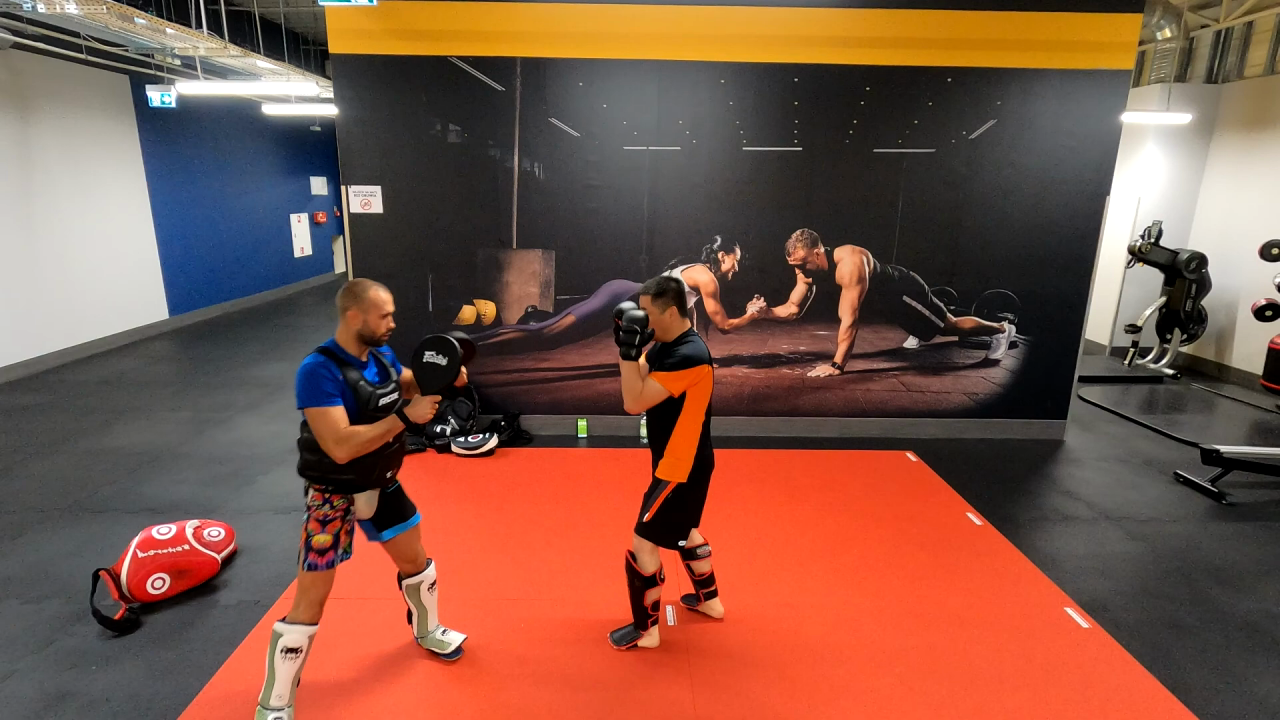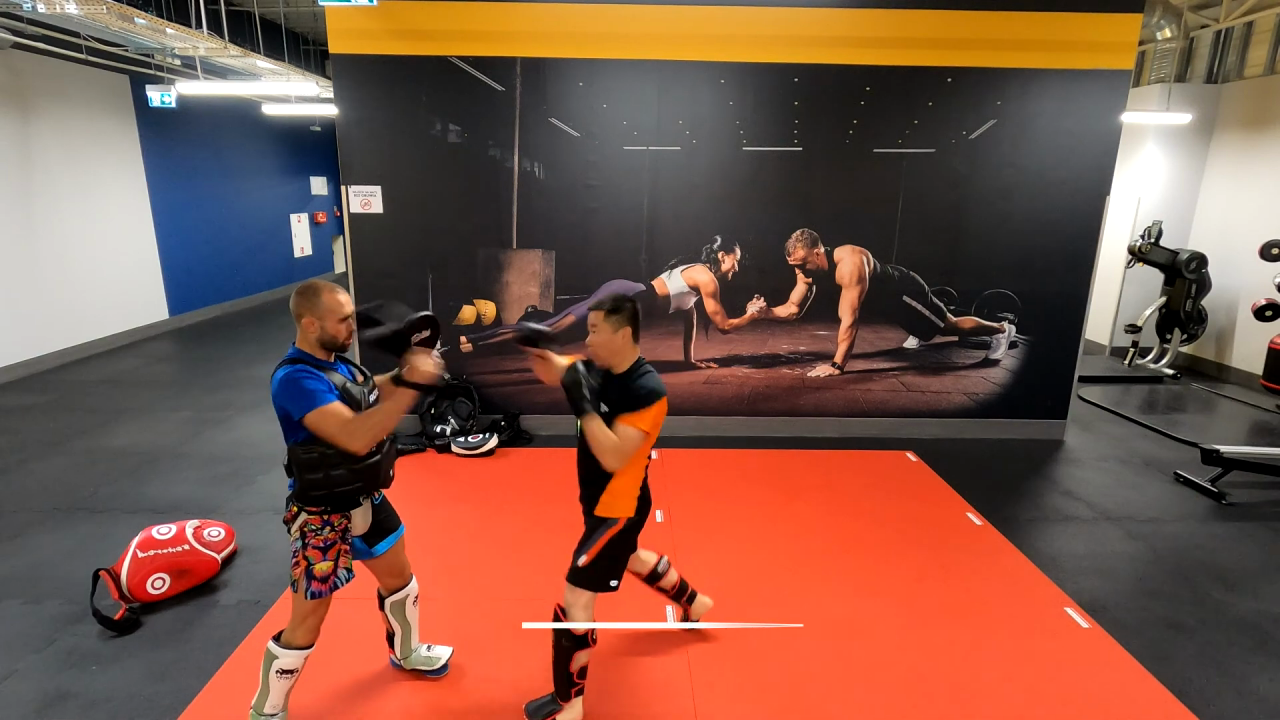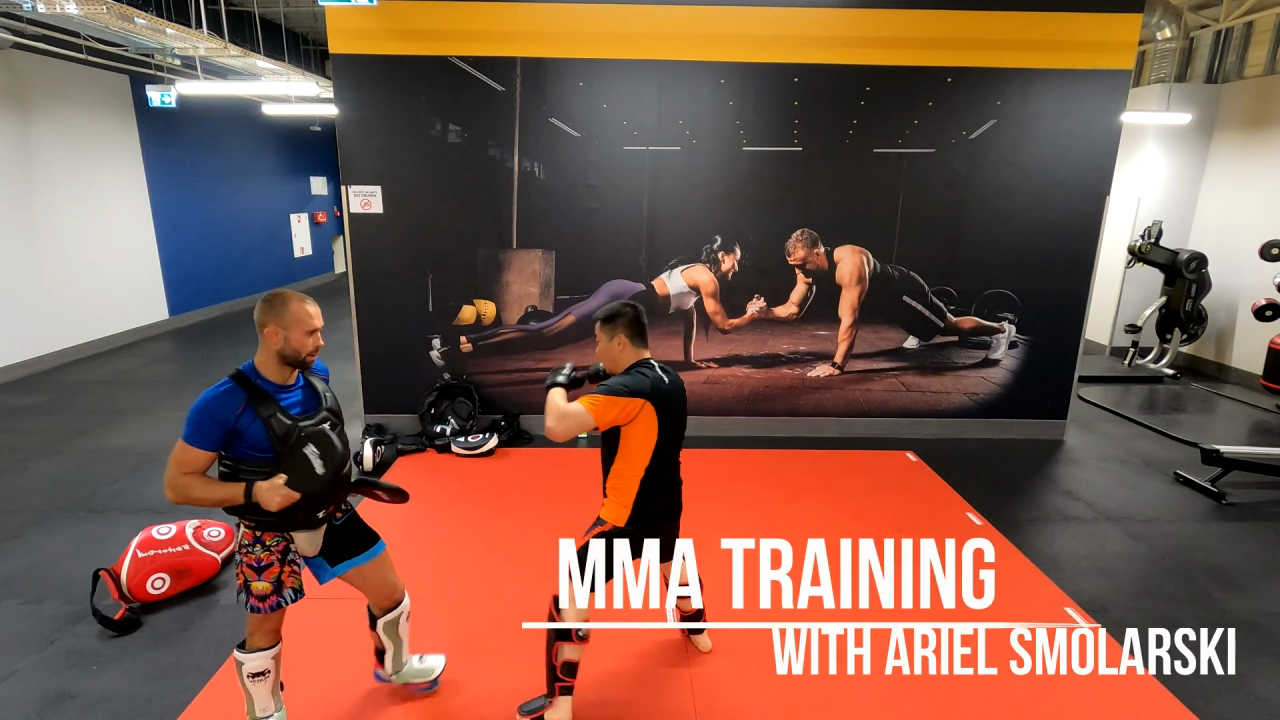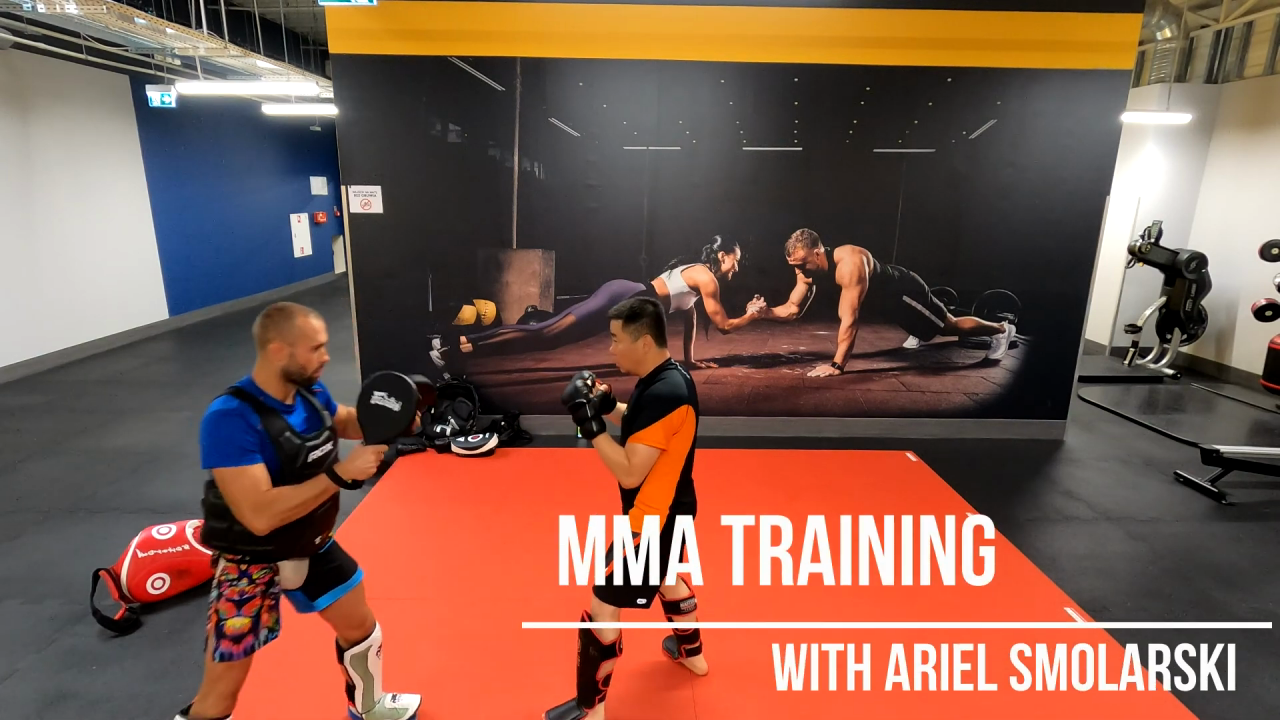
dt=0.7s
person 1, frame 1
left shoulder: (379, 353)
right shoulder: (318, 371)
left elbow: (409, 387)
right elbow: (341, 446)
right wrist: (406, 417)
left hip: (380, 485)
right hip: (332, 497)
left knee: (416, 560)
right knee: (310, 601)
left ankle: (427, 629)
person 1, frame 2
left shoulder: (336, 357)
right shoulder: (295, 379)
left elbow: (369, 394)
right elbow: (358, 438)
left wrist: (402, 375)
right wrist: (415, 384)
left hip: (365, 499)
right hip: (322, 517)
left knee: (398, 576)
right knee: (305, 627)
left ankle: (406, 651)
person 1, frame 3
left shoulder: (315, 375)
right shoulder: (223, 403)
right elbow: (177, 485)
left wrist: (345, 472)
right wrist: (253, 491)
left hip: (330, 515)
right hip: (270, 534)
left knee: (389, 591)
right knee: (264, 633)
left ankle: (395, 665)
person 1, frame 4
left shoulder: (309, 391)
right shoulder: (229, 418)
left elbow: (346, 423)
right elbow: (260, 516)
right wrist: (341, 475)
left hip: (310, 548)
right hip: (250, 567)
left knee: (360, 626)
person 2, frame 1
left shoulder: (688, 355)
right shoulder: (666, 344)
left elbow: (633, 402)
right elbow: (637, 376)
left wrist: (629, 348)
right wrist: (628, 340)
left hip: (680, 469)
right hip: (686, 464)
left knee: (643, 546)
right knee: (684, 530)
left ankle: (646, 629)
right ankle: (708, 598)
person 2, frame 2
left shoulder: (647, 390)
right shoulder: (598, 367)
left elbow: (614, 460)
right elbow: (553, 373)
left wrist: (586, 409)
right wrist: (538, 348)
left hip: (617, 507)
right hip: (608, 502)
left knee: (575, 597)
right knee: (630, 558)
right ankle: (692, 603)
person 2, frame 3
left shoulder: (627, 387)
right shoulder: (669, 379)
left elbow: (556, 428)
left wrist: (558, 384)
left hip: (626, 516)
right hip: (666, 507)
left knee: (571, 597)
right knee: (670, 562)
right ankle: (697, 631)
person 2, frame 4
left shoulder: (664, 394)
right shoulder: (667, 377)
left elbow: (629, 474)
right elbow: (639, 424)
left wrist: (591, 423)
right wrist: (608, 404)
left hip: (654, 519)
right hip: (670, 511)
left knee: (603, 608)
right knee: (665, 577)
right ankle: (691, 651)
person 3, frame 1
left shoulder: (697, 272)
right shoulder: (707, 278)
left elbow: (688, 313)
right elbow: (724, 324)
right wrist: (752, 314)
left hip: (622, 296)
right hip: (622, 300)
left knee: (546, 332)
right knee: (547, 335)
person 3, frame 2
left shoulder: (694, 272)
right shoulder: (708, 278)
left elbow: (690, 315)
right elbow: (724, 325)
left wrist: (691, 360)
right wrist: (752, 314)
left hip: (622, 296)
left knee: (546, 332)
left ankle: (467, 341)
right ankle: (467, 345)
person 3, frame 3
left shoulder: (695, 272)
right shoulder: (707, 278)
left elbow: (690, 315)
right elbow: (724, 325)
left wrist: (691, 358)
right wrist: (752, 314)
left hip: (621, 297)
right hip: (622, 300)
left knee: (545, 334)
right knee: (545, 336)
left ankle: (460, 342)
right ankle: (457, 348)
person 3, frame 4
left shoulder: (694, 271)
right shoulder: (706, 278)
left elbow: (689, 317)
right elbow: (724, 325)
left wrist: (690, 359)
right wrist: (751, 314)
left hip: (621, 295)
right hip: (623, 299)
left knee: (545, 332)
right knee: (546, 336)
left ankle: (460, 343)
right ankle: (459, 347)
person 4, frame 1
left shoulder: (850, 264)
right shoulder: (809, 268)
left elbow: (850, 319)
right elbow: (793, 309)
left wrist: (837, 365)
right wrist: (765, 312)
left hip: (904, 290)
right hip: (886, 293)
left knee: (949, 326)
left ankle: (1000, 330)
right ankle: (919, 334)
person 4, frame 2
left shoulder: (849, 263)
right shoulder: (808, 269)
left elbow: (849, 319)
right elbow: (793, 309)
left wrist: (837, 365)
right wrist: (765, 312)
left hip: (904, 290)
right hip: (886, 292)
left knee: (949, 326)
left ankle: (1001, 330)
right ankle: (919, 333)
person 4, frame 3
left shoulder: (849, 264)
right shoulder: (808, 268)
left elbow: (849, 319)
right elbow: (793, 309)
left wrist: (837, 365)
right wrist: (764, 312)
left hip: (903, 290)
right hip: (886, 293)
left knee: (949, 326)
left ankle: (1001, 330)
right ankle: (919, 333)
person 4, frame 4
left shoulder: (850, 264)
right shoulder: (808, 267)
left elbow: (849, 319)
right elbow: (793, 309)
left wrist: (837, 365)
right wrist: (764, 313)
left hip: (904, 290)
right hip: (886, 293)
left knee: (949, 327)
left ankle: (1001, 330)
right ankle: (918, 335)
